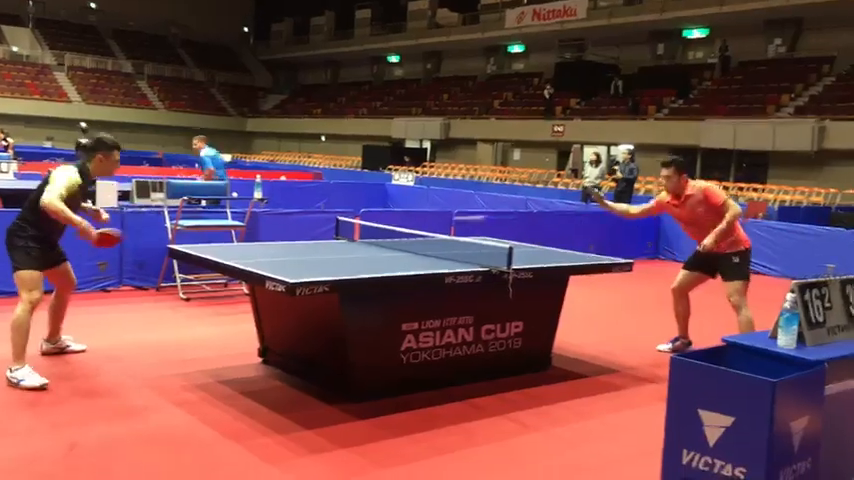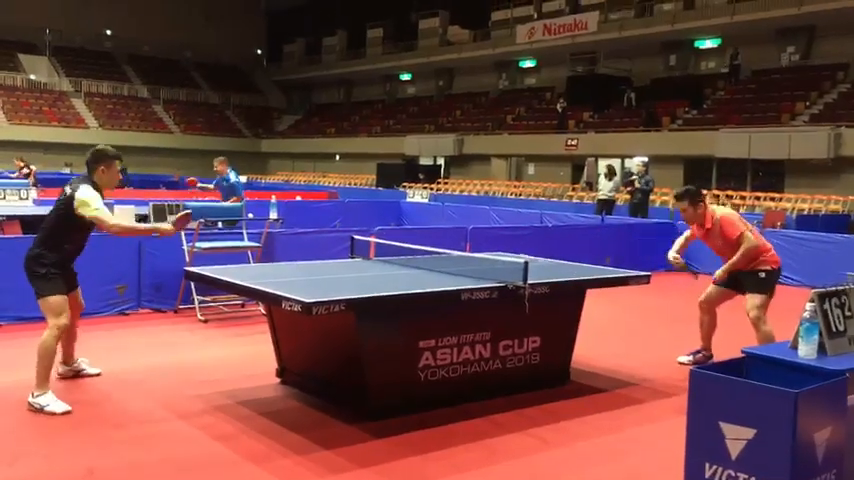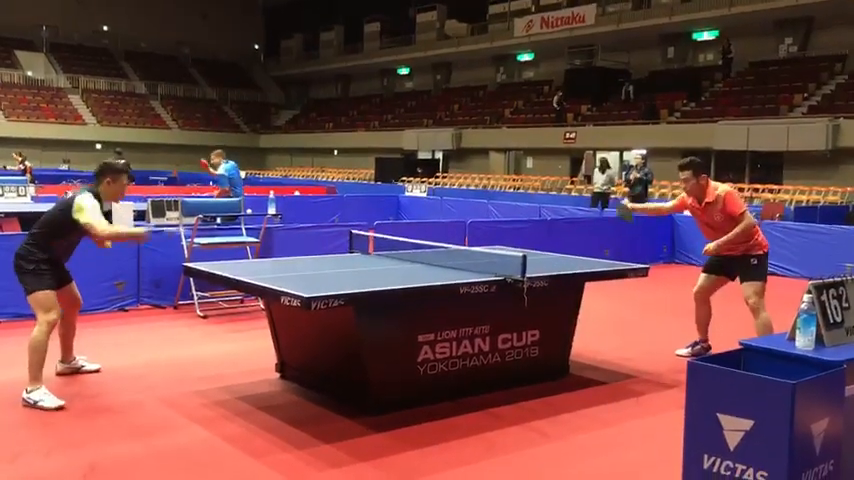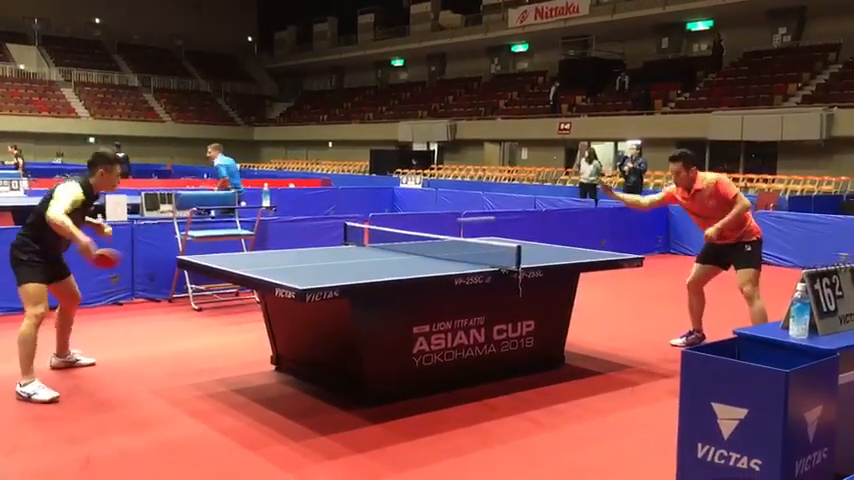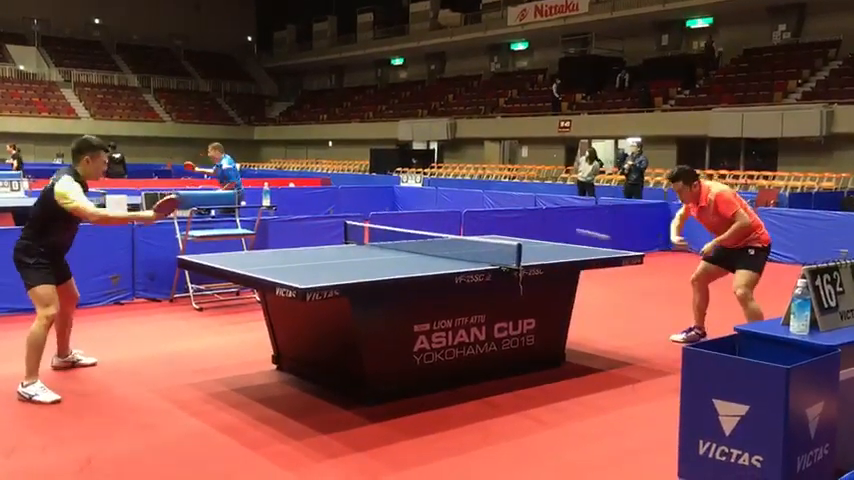
dt=0.5s
person 1, frame 1
left shoulder: (85, 177)
right shoulder: (70, 174)
right elbow: (49, 203)
left wrist: (92, 210)
right wrist: (83, 226)
left hip: (45, 239)
right hip: (24, 238)
left knee: (67, 285)
right knee: (32, 297)
left ankle: (53, 340)
right ankle: (17, 369)
person 1, frame 2
left shoulder: (81, 186)
right shoulder: (85, 193)
right elbow: (114, 227)
left wrist: (95, 221)
right wrist: (158, 228)
left hip: (59, 262)
right hip: (44, 264)
left knee: (75, 311)
right knee: (59, 323)
left ankle: (69, 364)
right ankle: (39, 394)
person 1, frame 3
left shoulder: (94, 201)
right shoulder: (85, 200)
right elbow: (103, 230)
left wrist: (99, 238)
right wrist: (136, 233)
left hip: (50, 260)
right hip: (35, 260)
left knee: (74, 306)
right knee: (50, 317)
left ankle: (68, 361)
right ankle: (34, 390)
person 1, frame 4
left shoulder: (88, 191)
right shoulder: (73, 189)
right elbow: (55, 218)
left wrist: (96, 225)
right wrist: (83, 240)
left hip: (48, 253)
right hip: (28, 252)
left knee: (72, 299)
right knee: (37, 312)
left ankle: (63, 355)
right ankle: (26, 383)
person 1, frame 5
left shoulder: (72, 180)
right shoulder: (67, 184)
right elbow: (92, 214)
left wrist: (96, 216)
right wrist: (139, 216)
left hip: (52, 254)
right hip: (34, 255)
left knee: (70, 302)
right knee: (48, 313)
left ankle: (63, 355)
right ankle: (29, 384)
person 2, frame 1
left shoulder: (703, 190)
right shoulder: (666, 200)
left elbow: (735, 211)
right elbow: (636, 211)
left wrist: (715, 236)
right wrist: (607, 205)
left hip: (733, 248)
right hip: (705, 250)
left knee: (737, 301)
right knee: (678, 289)
right ankle: (683, 339)
person 2, frame 2
left shoulder: (722, 217)
right shoulder: (697, 223)
left elbow: (751, 244)
right elbow: (685, 238)
left wrist: (725, 269)
right wrist: (673, 253)
left hip: (762, 264)
right hip: (738, 267)
left knee: (755, 315)
right knee: (705, 303)
right ankle: (705, 352)
person 2, frame 3
left shoulder: (724, 194)
right shoulder: (688, 198)
left elbow: (749, 224)
right elbow: (662, 208)
left wrist: (719, 243)
right wrist: (632, 207)
left hip: (751, 250)
right hip: (724, 252)
left knee: (754, 303)
right knee: (699, 294)
right ankle: (702, 344)
person 2, frame 4
left shoulder: (715, 181)
right shoulder: (676, 191)
left elbow: (744, 205)
right elbow: (645, 202)
left wrist: (718, 227)
right wrist: (615, 195)
left hip: (745, 238)
right hip: (717, 241)
left knee: (749, 291)
right knee: (693, 284)
right ankle: (697, 333)
person 2, frame 5
left shoulder: (717, 195)
right shoulder: (692, 199)
left elbow: (744, 222)
right elbow: (679, 218)
left wrist: (715, 243)
right wrist: (675, 236)
left hip: (753, 243)
right hip: (728, 245)
left knee: (742, 293)
right knee: (698, 279)
right ankle: (698, 330)
